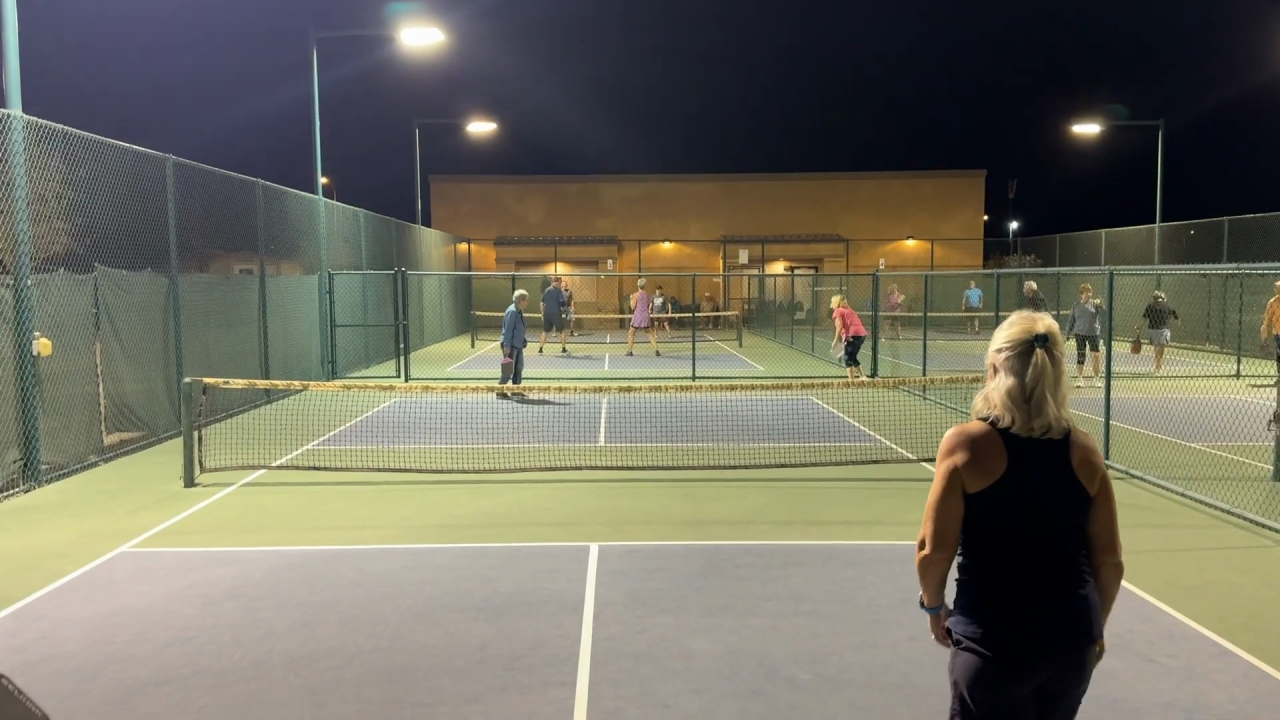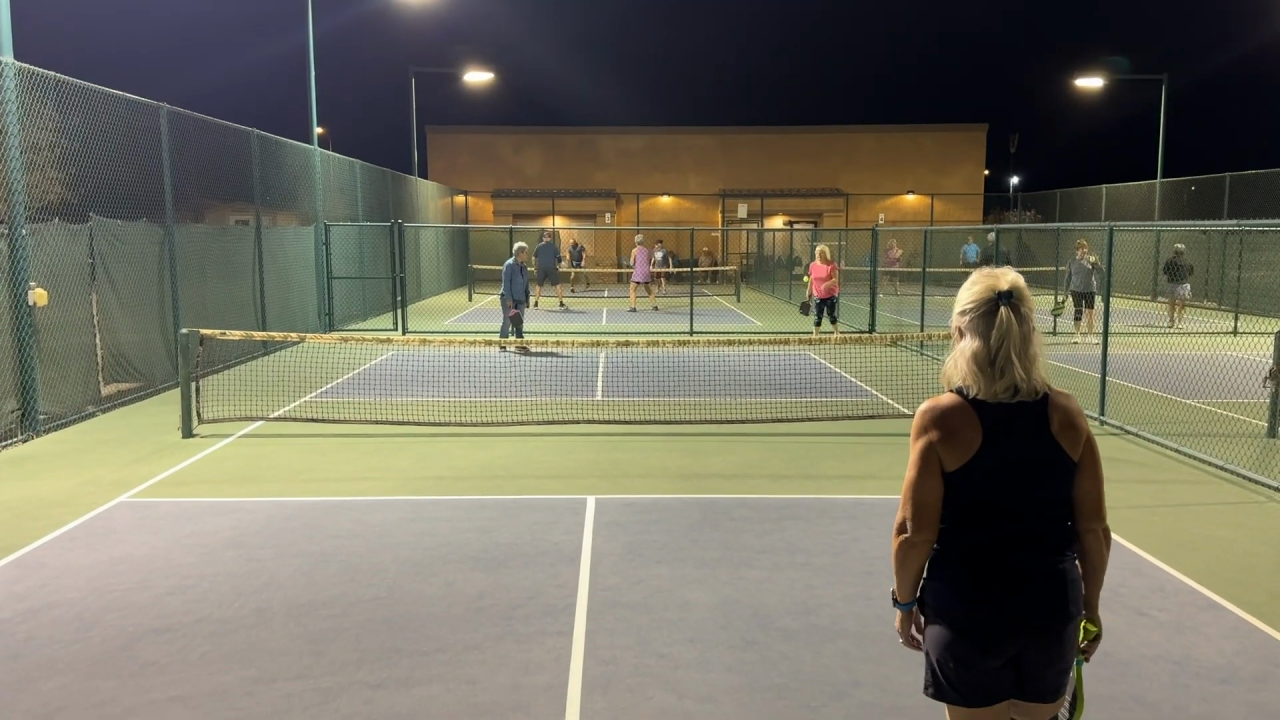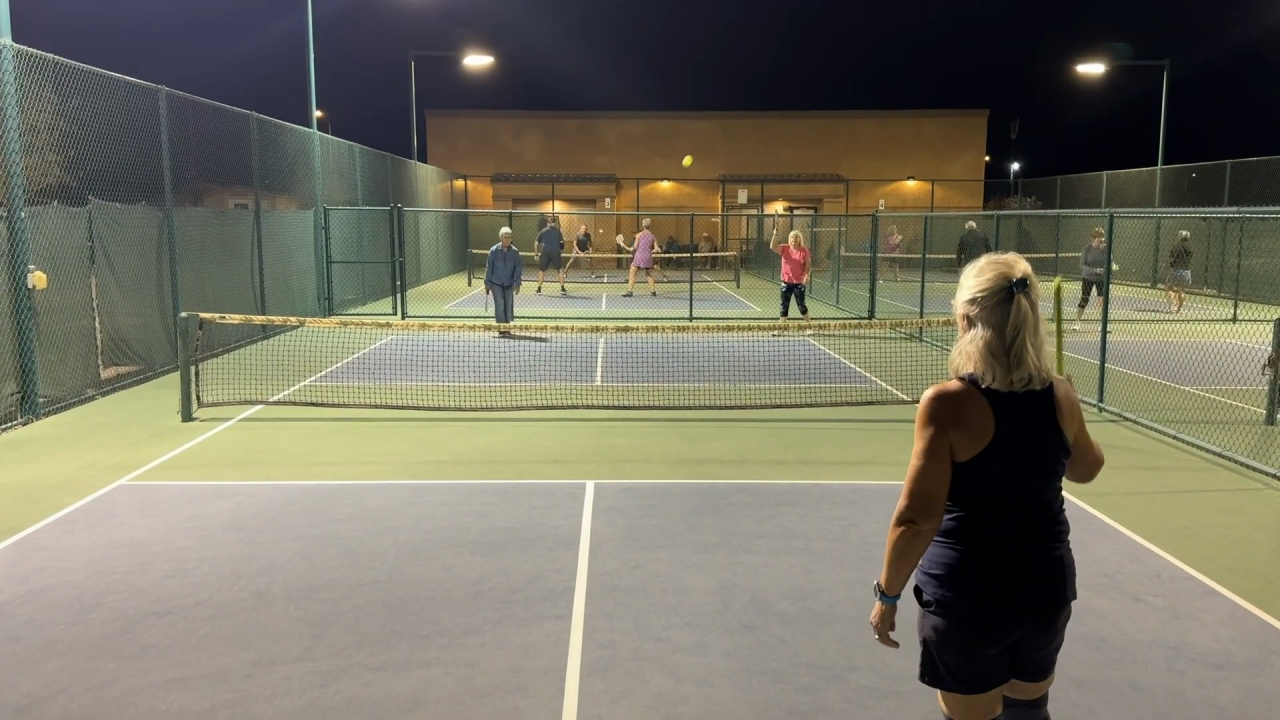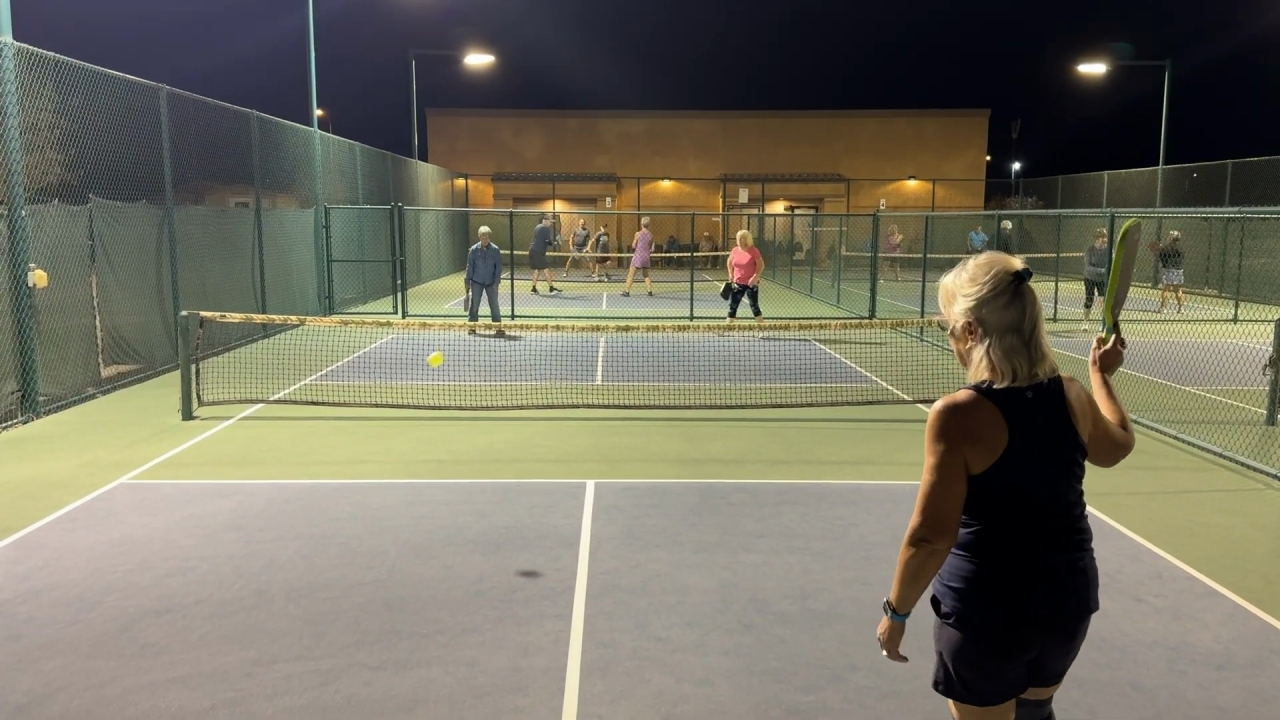
dt=1s
person 1, frame 1
left shoulder: (966, 444)
right shoulder: (1084, 451)
left elbow: (933, 550)
right elbow: (1108, 560)
left wrist: (934, 605)
right wrist: (1093, 627)
left hip: (993, 640)
right hip: (1070, 634)
person 1, frame 2
left shoulder: (940, 418)
right shoulder: (1066, 414)
left elbow: (915, 533)
right elbow: (1093, 528)
left wrist: (905, 602)
right wrist: (1090, 605)
left hip: (967, 614)
right hip: (1050, 607)
person 1, frame 3
left shoulder: (947, 403)
right shoulder: (1060, 397)
left elbow: (917, 519)
right elbow: (1087, 468)
left wrist: (886, 595)
left hip: (967, 598)
right hip: (1047, 589)
person 1, frame 4
left shoulder: (958, 414)
right shoulder: (1071, 395)
left elbow: (930, 537)
right elbow: (1118, 445)
left wrist: (896, 611)
right wrist: (1101, 374)
left hip: (986, 609)
right hip: (1068, 597)
